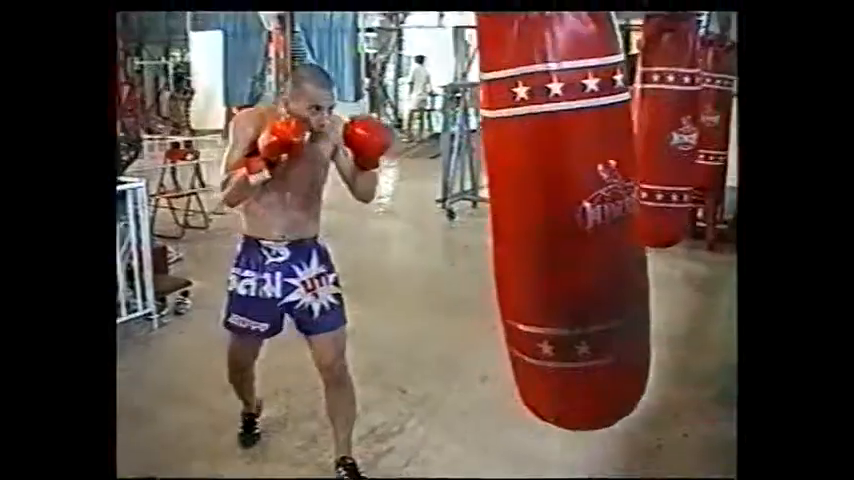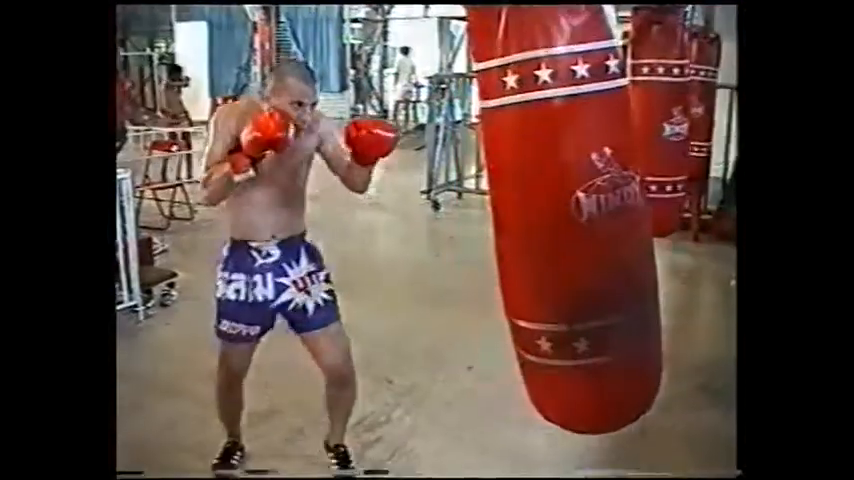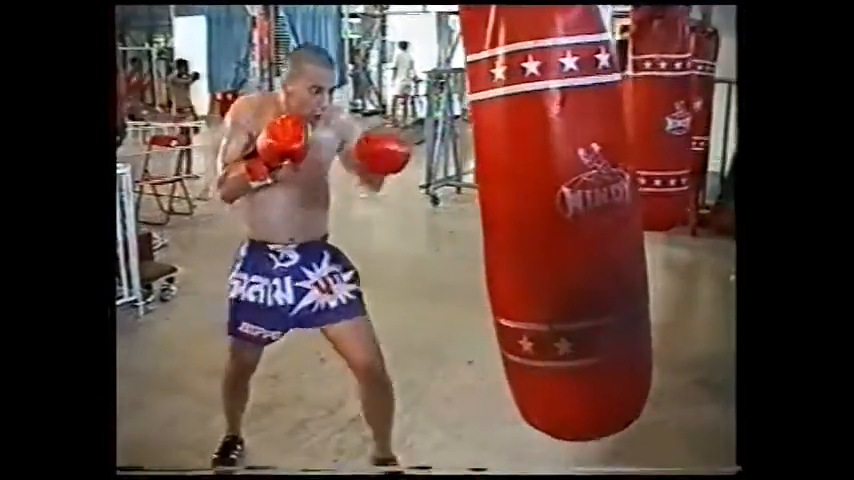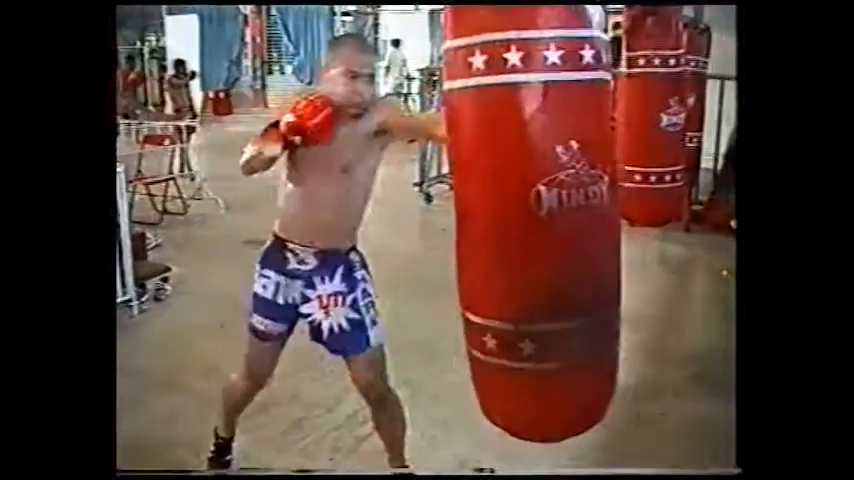
dt=0.2s
person 1, frame 1
left shoulder: (332, 131)
right shoulder: (249, 123)
left elbow: (363, 194)
right elbow: (230, 197)
left wrist: (366, 160)
right wrist: (262, 159)
left hip: (307, 256)
right hip: (256, 257)
left knee: (334, 367)
right knee: (240, 359)
right ankle: (252, 409)
person 1, frame 2
left shoulder: (317, 127)
right shoulder: (231, 118)
left elbow: (356, 182)
right elbow: (210, 194)
left wrist: (365, 155)
right wrist: (244, 156)
left hip: (297, 256)
right hip: (245, 260)
left knee: (340, 367)
right knee: (230, 371)
left ankle: (336, 445)
right ankle: (233, 444)
person 1, frame 3
left shoulder: (336, 121)
right shoulder: (249, 112)
left elbow: (372, 180)
right elbow: (225, 191)
right wrist: (261, 161)
left hip: (318, 258)
right hip: (261, 261)
left knee: (370, 367)
right knee: (240, 367)
left ankle: (384, 455)
right ankle: (232, 438)
person 1, frame 4
left shoulder: (380, 114)
right shoulder: (307, 108)
left elbow: (432, 127)
right elbow: (247, 166)
right wrist: (283, 136)
left hip: (339, 271)
right hip: (282, 261)
left knee: (374, 387)
right knee: (254, 375)
left ankle: (399, 467)
right ankle: (224, 436)
